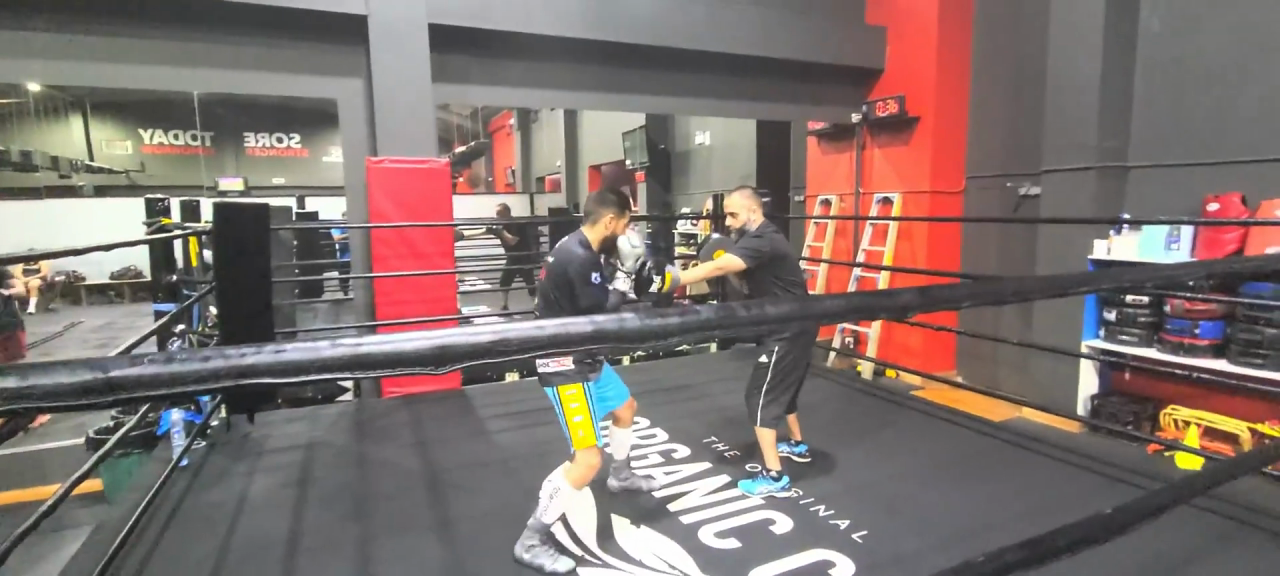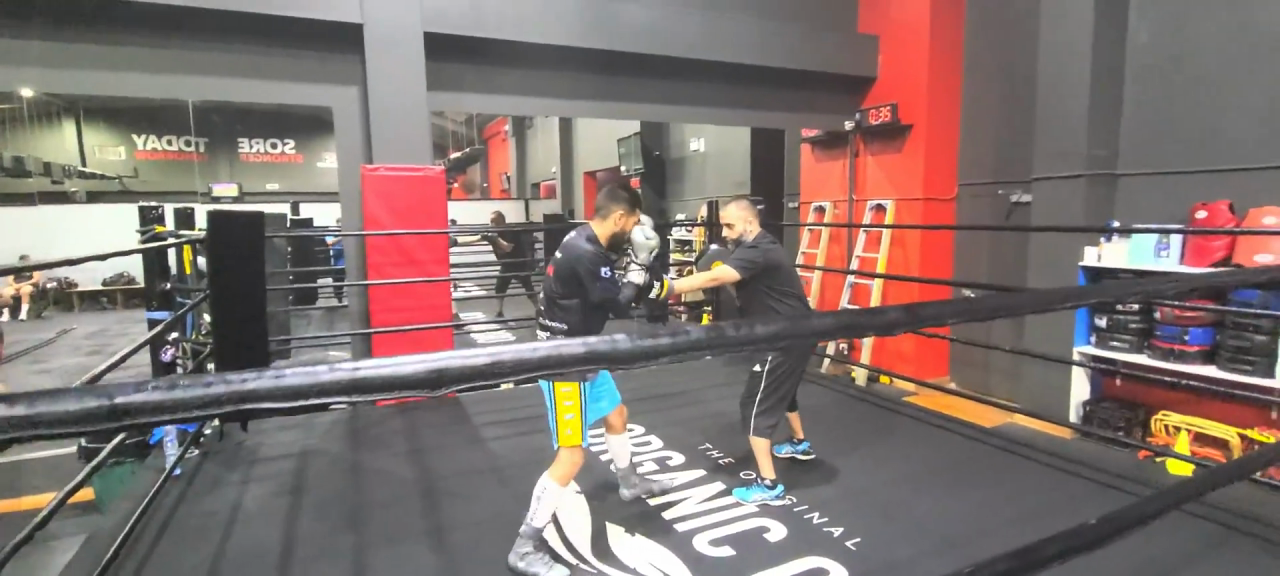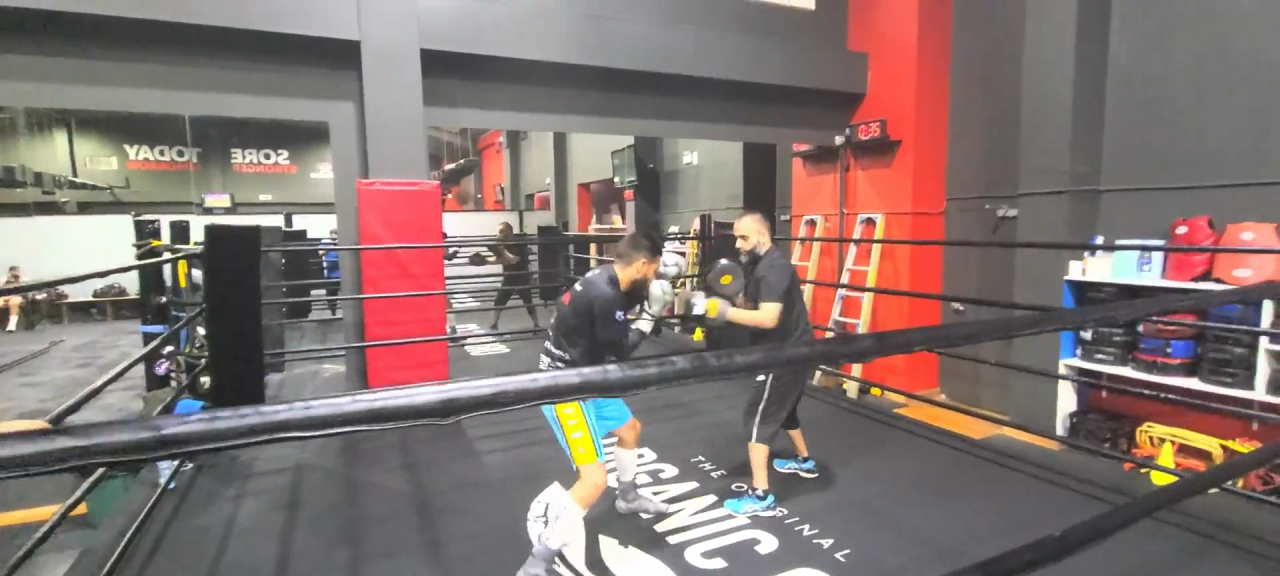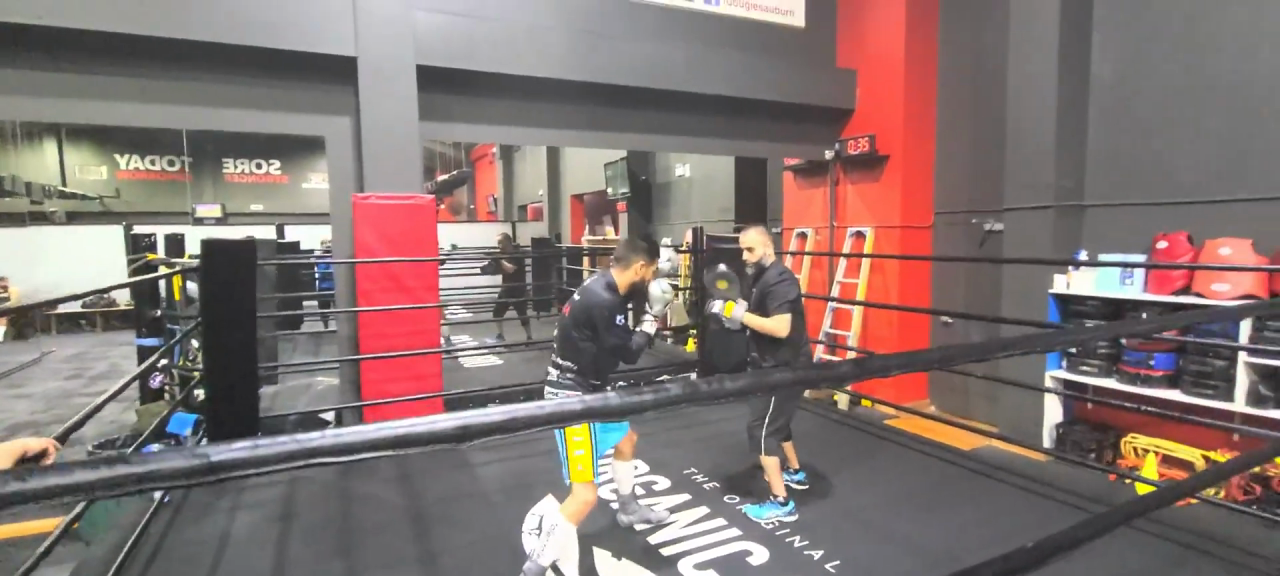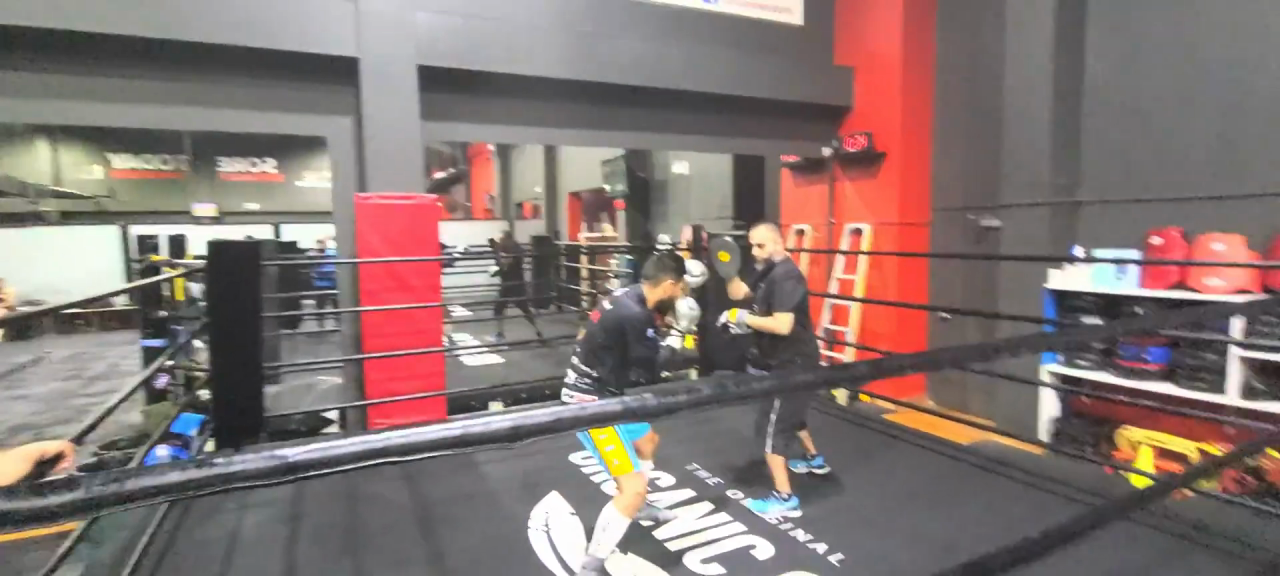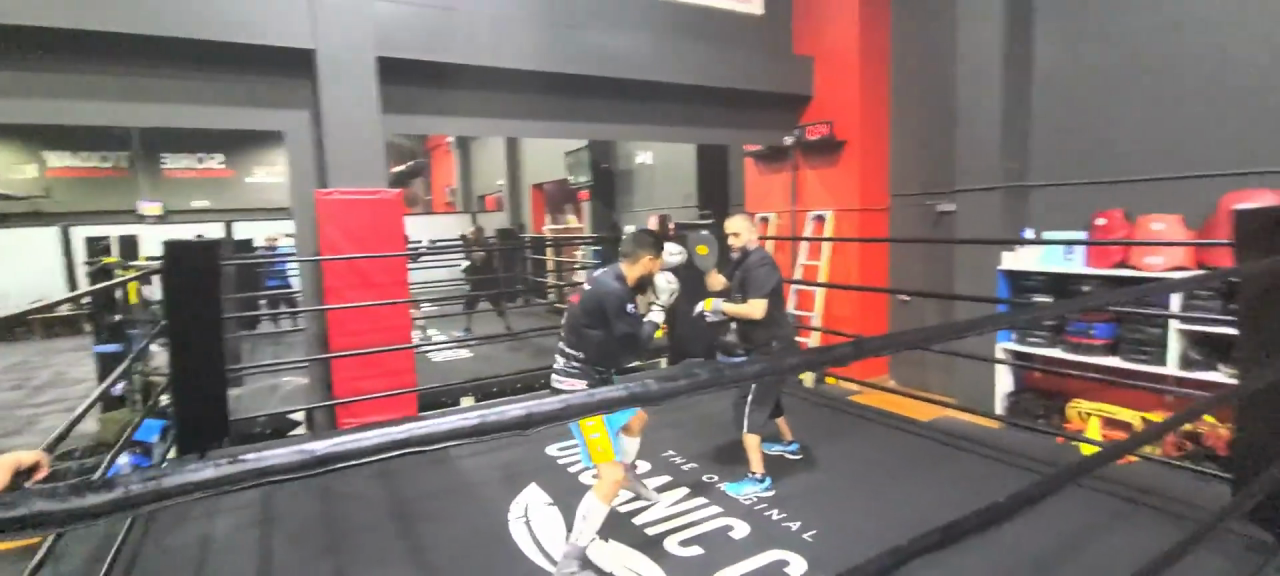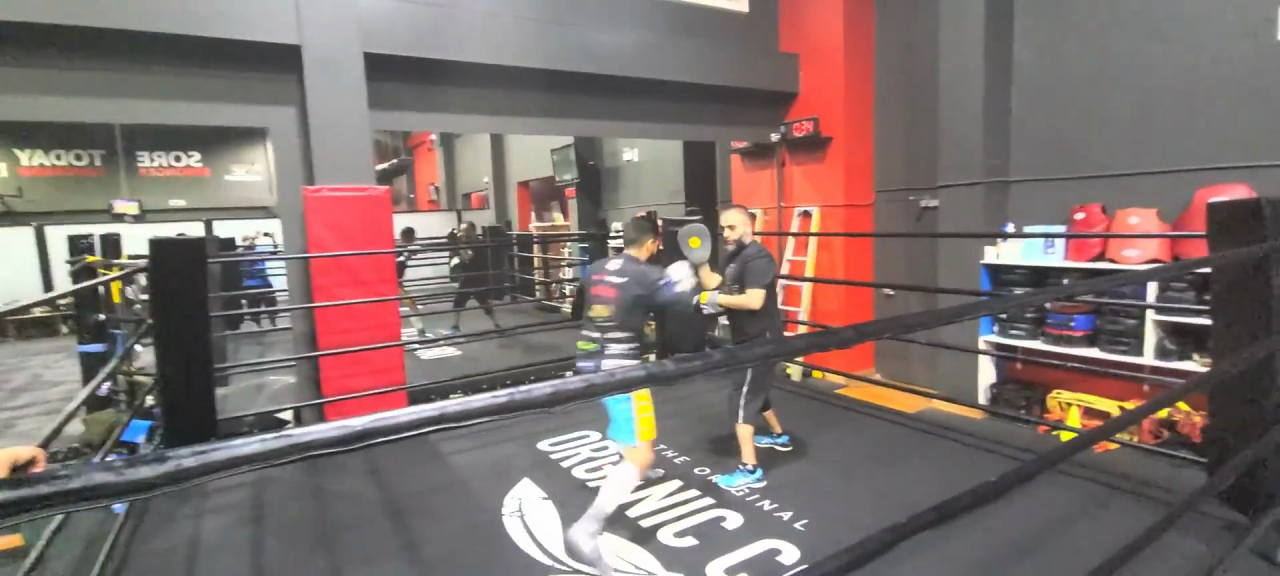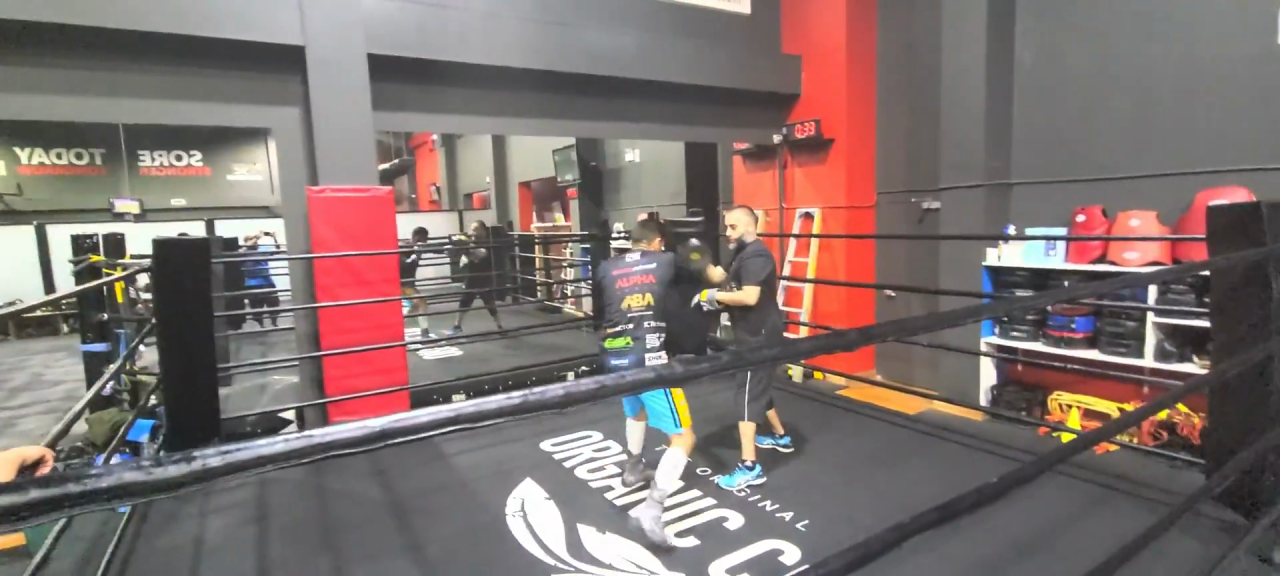
dt=0.3s
person 1, frame 1
left shoulder: (582, 248)
right shoulder: (577, 258)
left elbow: (597, 296)
right elbow: (604, 315)
left wrist: (617, 263)
right wrist: (625, 271)
left hip: (587, 358)
right hip: (566, 368)
left knee: (626, 408)
right knee: (588, 461)
left ankle: (620, 475)
right ankle: (531, 541)
person 1, frame 2
left shoulder: (587, 240)
right shoulder: (585, 253)
left elbow: (606, 294)
right elbow: (619, 306)
left wrist: (634, 251)
right wrist: (640, 263)
left knee: (617, 418)
right knee: (571, 457)
left ankle: (629, 481)
person 1, frame 3
left shoulder: (608, 277)
right shoulder: (604, 295)
left elbow: (628, 295)
right elbow: (622, 348)
left wrist: (658, 280)
right wrist: (651, 312)
left knee: (630, 430)
right knee: (594, 479)
left ankle: (628, 497)
person 1, frame 4
left shoulder: (605, 283)
right shoulder: (603, 300)
right elbow: (629, 352)
left wrist: (654, 280)
right wrist: (653, 314)
left hip: (591, 389)
right hip: (573, 398)
left knee: (626, 443)
right knee: (584, 497)
left ankle: (628, 508)
person 1, frame 5
left shoulder: (630, 297)
right shoulder: (633, 314)
left elbow: (653, 312)
right elbow: (652, 368)
left hip: (604, 394)
right hip: (589, 402)
left knee: (648, 441)
right knee: (634, 489)
left ankle: (638, 508)
person 1, frame 6
left shoulder: (610, 277)
right shoulder: (612, 291)
right elbow: (637, 344)
left wrist: (657, 281)
right wrist: (660, 307)
left hip: (593, 377)
right hip: (579, 385)
left knee: (637, 419)
right knee: (610, 477)
left ankle: (628, 475)
person 1, frame 7
left shoulder: (595, 269)
right shoulder: (649, 273)
left elbow: (580, 307)
right elbow: (682, 303)
right wrist: (685, 279)
left hip: (591, 361)
right hip: (622, 365)
left knee: (628, 414)
right knee: (640, 456)
left ankle: (636, 473)
right ankle: (587, 527)
person 1, frame 8
left shoulder: (605, 269)
right shoulder: (667, 262)
left hip: (614, 357)
right hip: (649, 358)
left knee: (638, 410)
right knee: (684, 438)
left ankle: (633, 469)
right ankle: (651, 507)
person 2, frame 1
left shoulder: (762, 241)
right shoulder: (762, 238)
left elbow: (719, 267)
right elbow: (750, 278)
left wrist: (673, 278)
right wrist: (735, 273)
left hip: (789, 331)
right hip: (795, 326)
left knee: (761, 396)
right knee: (782, 388)
left ankle: (774, 477)
right ankle: (797, 445)
person 2, frame 2
left shoulder: (758, 252)
right shoulder: (759, 249)
left elbow: (714, 278)
left wrist: (669, 287)
left hip: (786, 341)
left knee: (756, 406)
right knee: (781, 390)
left ankle: (769, 485)
right ankle: (800, 443)
person 2, frame 3
left shoulder: (772, 268)
right shoulder: (761, 264)
left elbow: (768, 319)
right elbow: (754, 307)
left wrist: (721, 311)
left knee: (758, 417)
right knee: (781, 408)
left ankle: (760, 495)
right ankle: (804, 461)
person 2, frame 4
left shoulder: (778, 280)
right shoulder: (763, 277)
left elbow: (780, 328)
right elbow: (759, 316)
left wrist: (738, 314)
right wrist: (731, 306)
left hip: (787, 366)
right hip: (780, 364)
left knee: (762, 428)
right knee: (775, 420)
left ankle: (780, 502)
right ankle: (795, 472)
person 2, frame 5
left shoulder: (786, 277)
right shoulder: (767, 273)
left elbow: (782, 326)
right elbow: (737, 293)
left wrist: (742, 318)
left hip: (794, 362)
right hip: (789, 360)
left knee: (771, 424)
right knee: (789, 412)
left ankle: (784, 498)
right ankle: (814, 458)
person 2, frame 6
left shoulder: (760, 265)
right shoulder: (742, 262)
left elbow: (756, 311)
right elbow: (716, 285)
left wrist: (718, 306)
left hip: (772, 346)
right hip: (765, 345)
left knee: (749, 406)
right knee: (765, 395)
left ankle: (758, 479)
right ankle: (789, 443)
person 2, frame 7
left shoulder: (757, 258)
right shoulder: (734, 256)
left elbow: (754, 301)
right elbow: (713, 284)
left wrist: (715, 299)
right wrist: (699, 258)
left hip: (762, 339)
right hip: (747, 339)
left knee: (743, 398)
right knee: (754, 390)
left ankle: (749, 470)
right ankle: (778, 436)
person 2, frame 8
left shoulder: (755, 255)
right shoulder: (742, 253)
left elbow: (749, 297)
right elbow: (718, 276)
left wrist: (713, 296)
left hip: (760, 337)
right hip: (755, 335)
left knee: (747, 396)
right knee: (758, 390)
left ankle: (749, 467)
right ankle: (780, 436)
